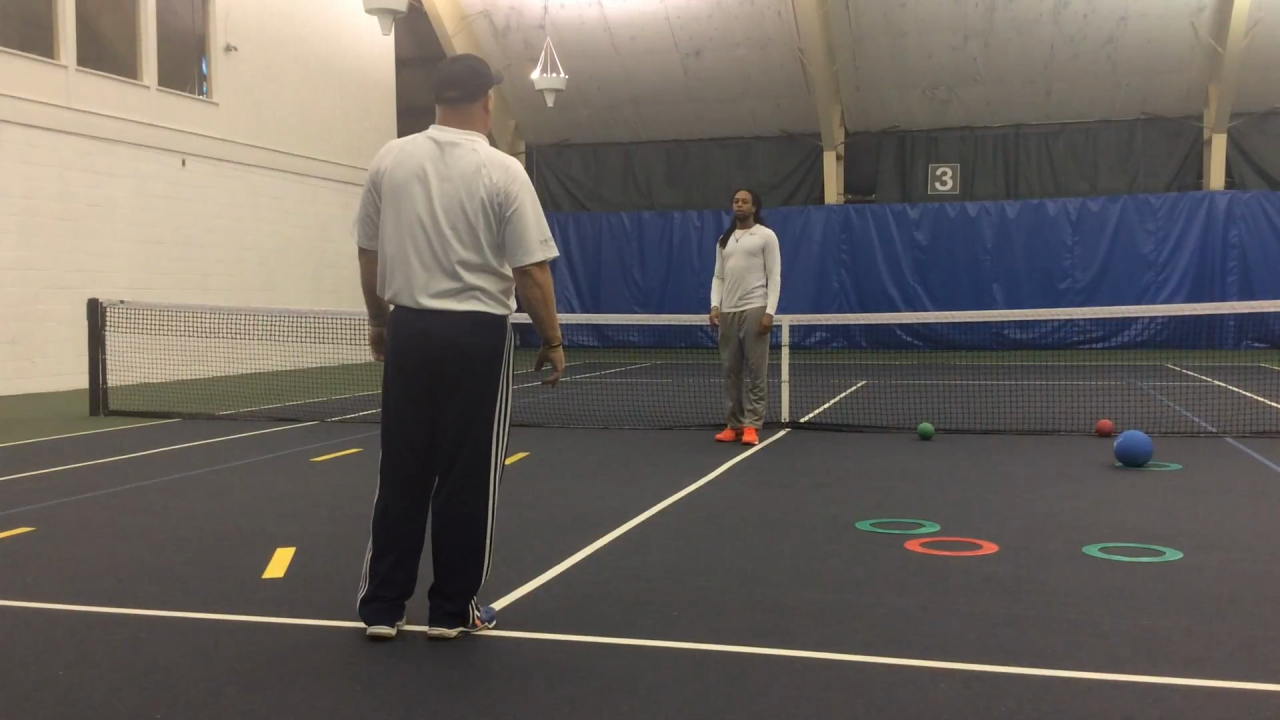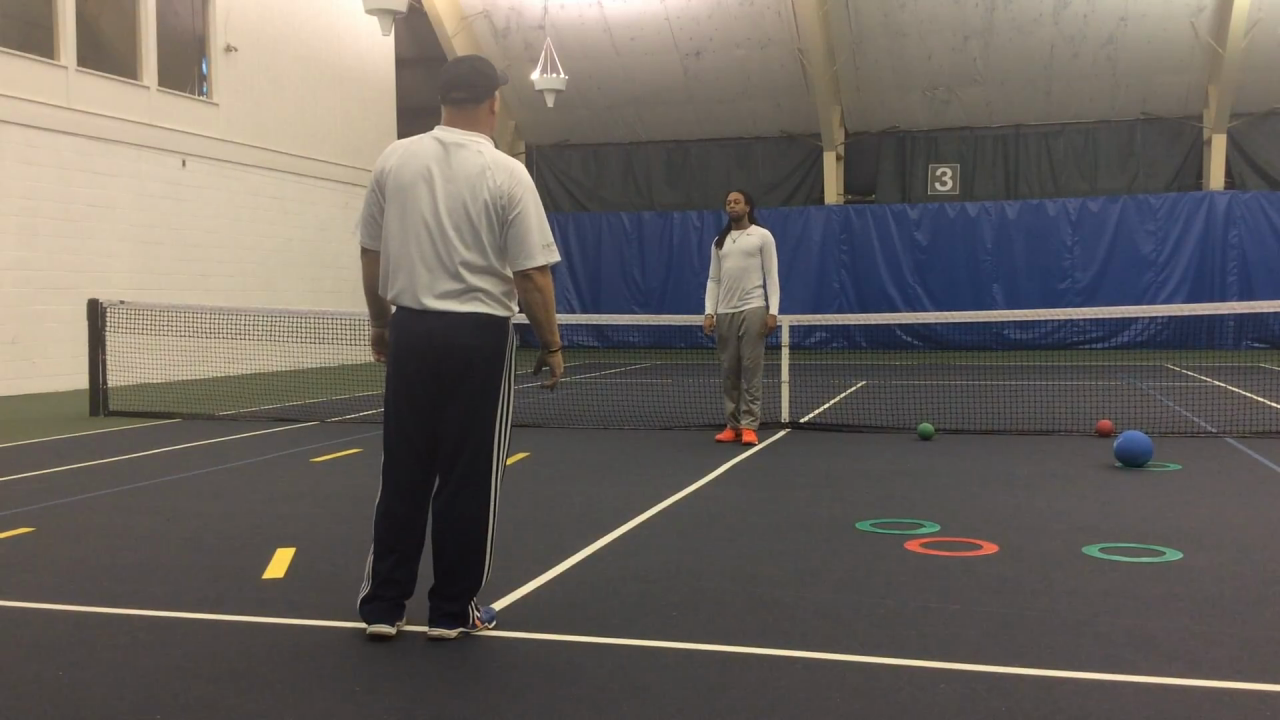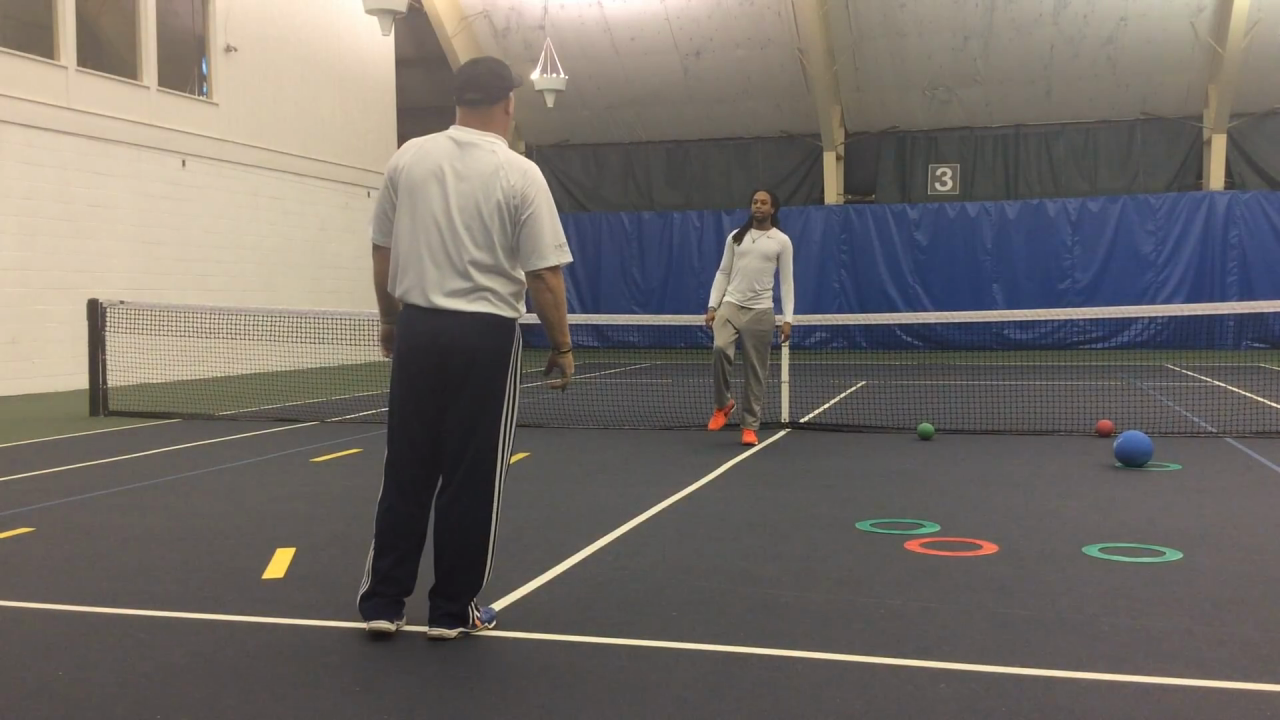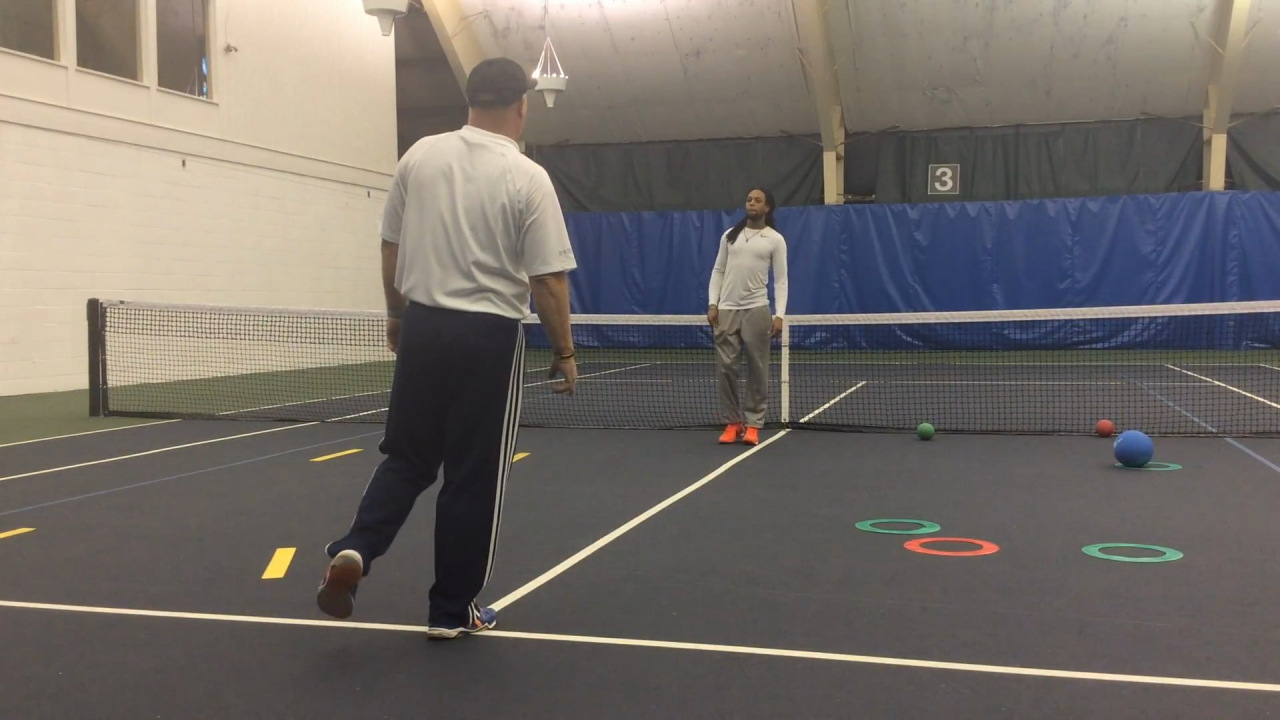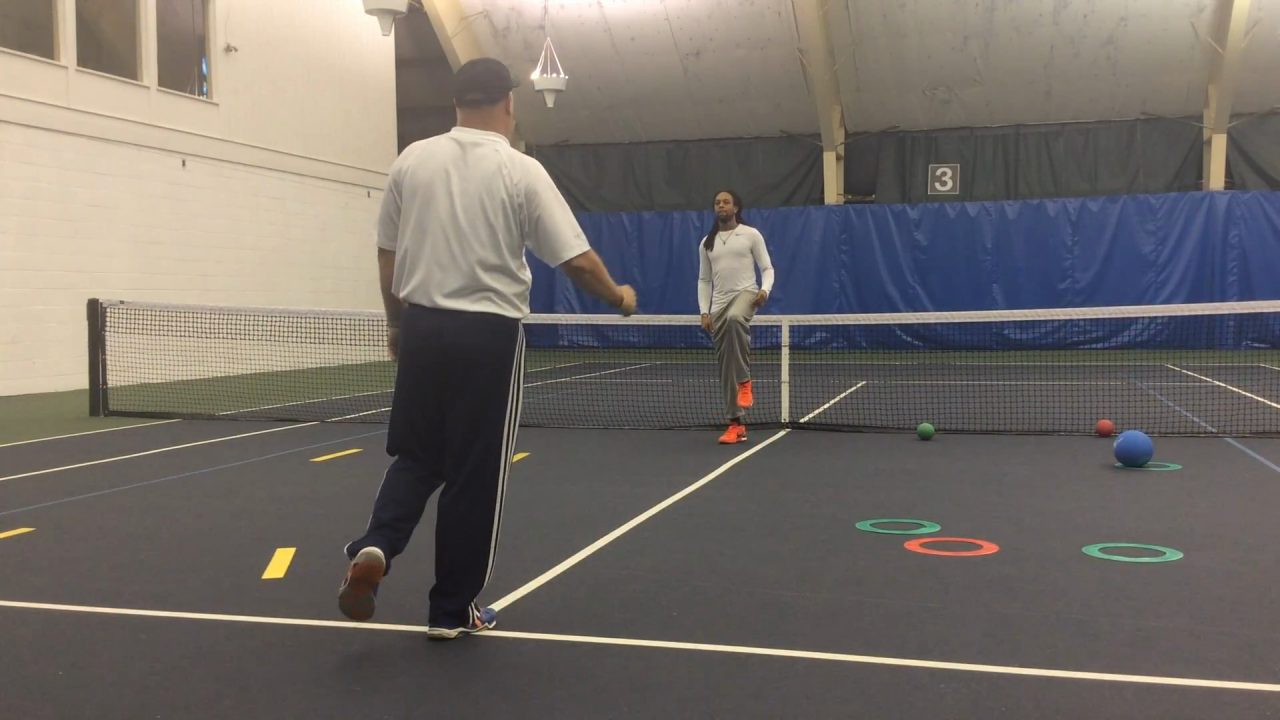
dt=1s
person 1, frame 1
left shoulder: (389, 160)
right shoulder: (502, 171)
left elbow: (369, 254)
right elbow: (531, 271)
left wrist: (378, 319)
right wrist: (552, 340)
left hip: (409, 331)
right hip: (477, 335)
left knee: (401, 473)
right knee: (465, 478)
left ankle: (382, 605)
right ankle: (452, 609)
person 1, frame 2
left shoulder: (394, 159)
right shoulder: (506, 173)
left elbow: (372, 255)
right elbow: (532, 274)
left wrist: (379, 322)
right wrist: (551, 344)
left hip: (411, 331)
right hip: (479, 336)
left knee: (403, 473)
right knee: (467, 479)
left ankle: (383, 604)
right ankle: (452, 609)
person 1, frame 3
left shoulder: (408, 157)
right shoulder: (519, 174)
left elbow: (382, 252)
right elbow: (544, 275)
left wrist: (389, 319)
right wrist: (562, 345)
left hip: (418, 330)
right hip: (485, 336)
left knee: (406, 473)
right knee: (470, 480)
left ankle: (382, 600)
right ankle: (452, 609)
person 1, frame 4
left shoulder: (419, 155)
right shoulder: (528, 178)
left elbow: (390, 247)
right elbow: (547, 280)
left wrist: (396, 314)
right wrist: (564, 352)
left hip: (422, 327)
right hip: (488, 336)
left knee: (406, 458)
right knee: (473, 479)
left ankle: (354, 549)
right ankle: (452, 609)
person 1, frame 5
left shoulder: (411, 160)
right shoulder: (521, 171)
left elbow: (387, 254)
right elbow: (578, 261)
left wrist: (396, 323)
right wrist: (619, 296)
left hip: (423, 328)
right hip: (489, 335)
left knee: (415, 458)
right knee: (474, 478)
left ankle: (374, 548)
right ankle: (452, 609)
person 2, frame 1
left shoulder: (766, 236)
right shoulder: (724, 240)
left elbow: (774, 277)
right elbow: (718, 277)
left wrist: (769, 312)
right wrist: (715, 306)
left hip: (754, 310)
right hip: (727, 312)
left knee: (755, 371)
right knee: (730, 371)
left ankle: (752, 426)
right ankle: (734, 425)
person 2, frame 2
left shoulder: (763, 236)
right shoulder: (719, 241)
left elbow: (772, 277)
right elbow: (713, 280)
left wrist: (773, 312)
right wrist: (709, 313)
left hip: (753, 310)
right hip: (725, 313)
left knee: (751, 370)
right knee: (729, 372)
left ankle: (749, 426)
right ankle: (733, 425)
person 2, frame 3
left shoulder: (782, 241)
right shoulder: (736, 236)
left elbow: (786, 282)
right elbow: (723, 273)
left wrist: (787, 319)
right wrist: (712, 306)
left hip: (761, 311)
right hip: (731, 305)
left knee: (756, 370)
right knee: (720, 349)
left ankle: (750, 427)
right ankle: (723, 404)
person 2, frame 4
left shoulder: (775, 239)
right shoulder: (730, 235)
left elbow: (781, 280)
right elbow: (718, 272)
left wrist: (779, 315)
right wrist: (712, 304)
left hip: (756, 309)
right hip: (726, 309)
left knee: (757, 368)
right knee: (726, 367)
left ankle: (752, 425)
right ankle: (734, 422)
person 2, frame 5
left shoulder: (751, 235)
right shoulder: (707, 242)
left elbow: (767, 268)
right elbow: (704, 280)
left wrist: (765, 290)
right wrist: (704, 312)
left hip: (745, 294)
right hip: (718, 306)
left knee: (735, 318)
right knee: (725, 367)
left ankle: (745, 380)
right ankle: (736, 424)
